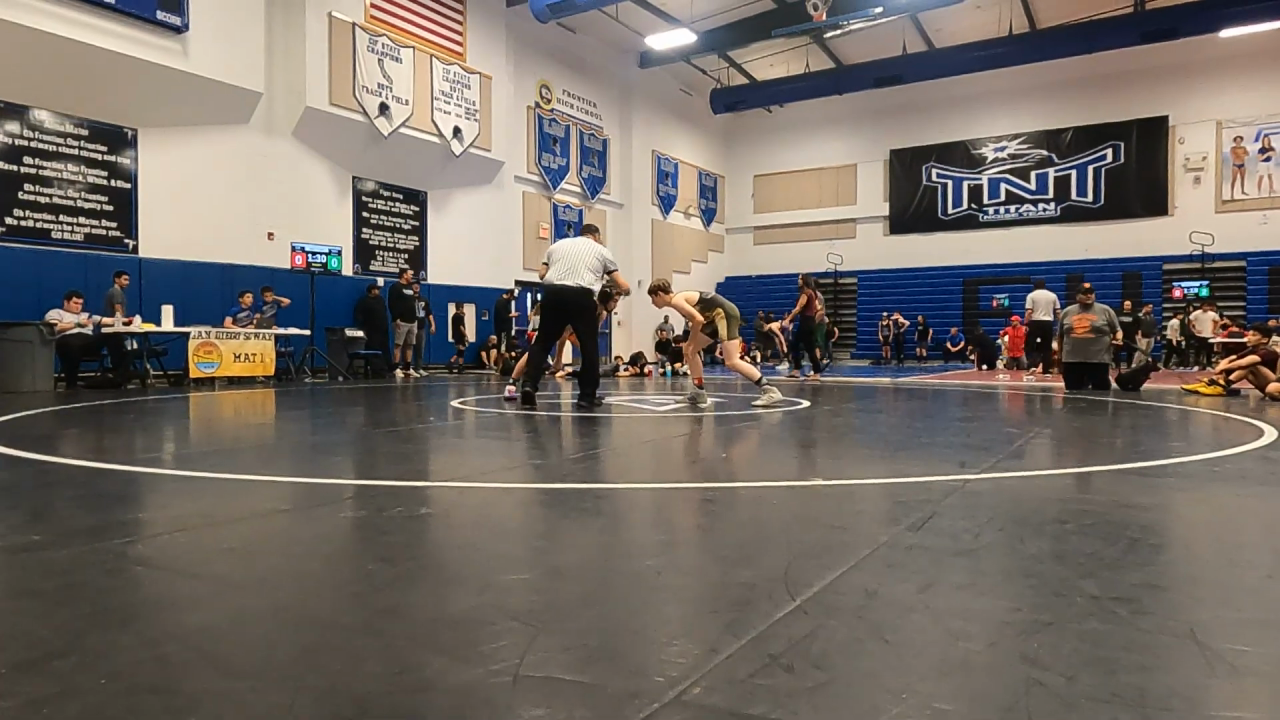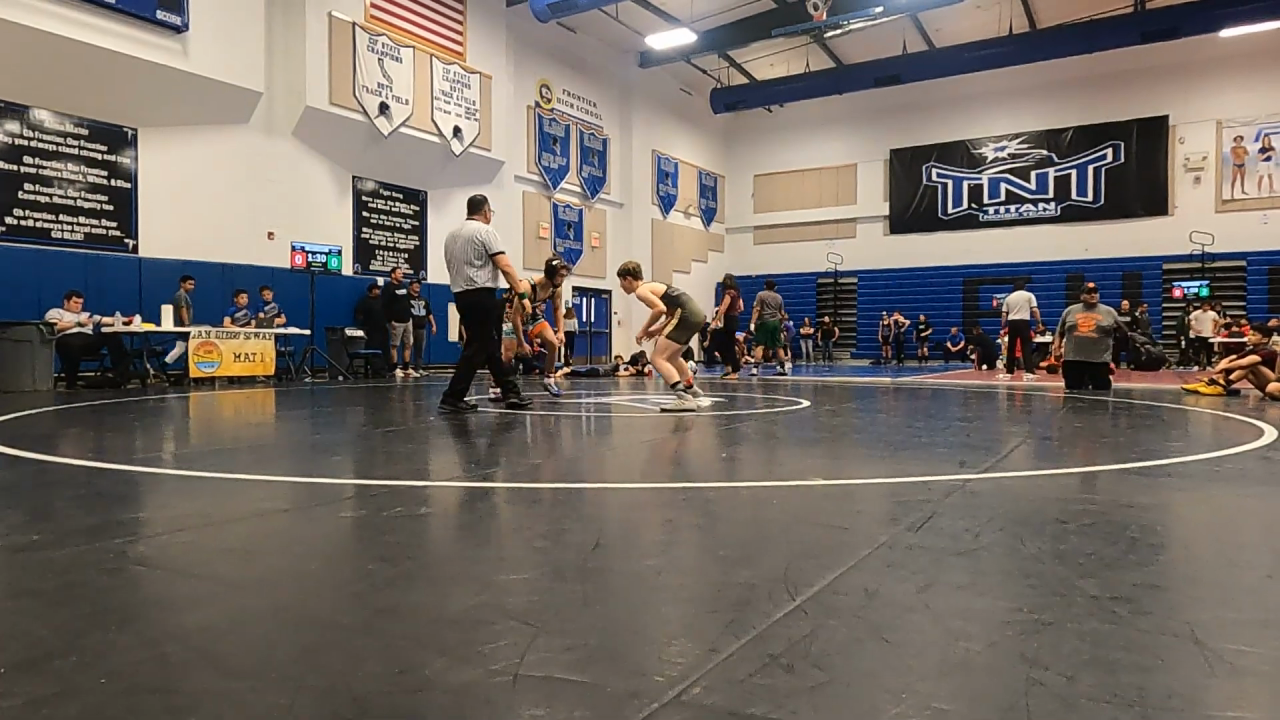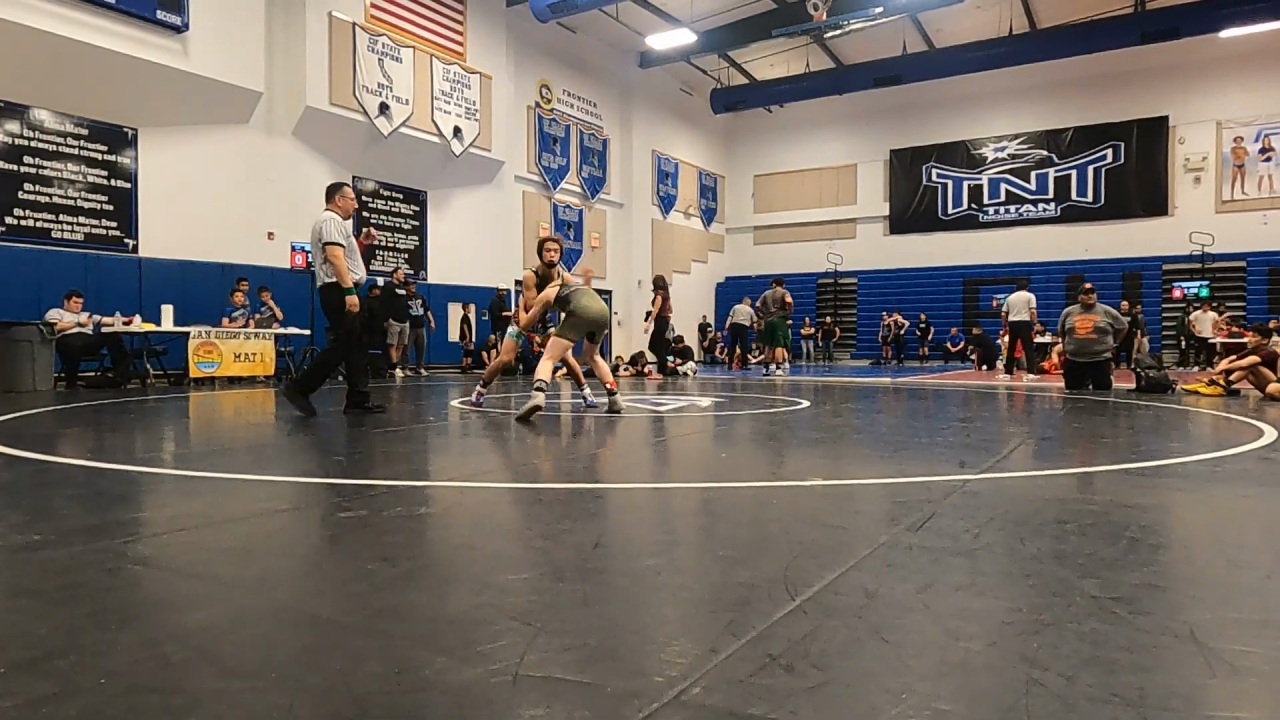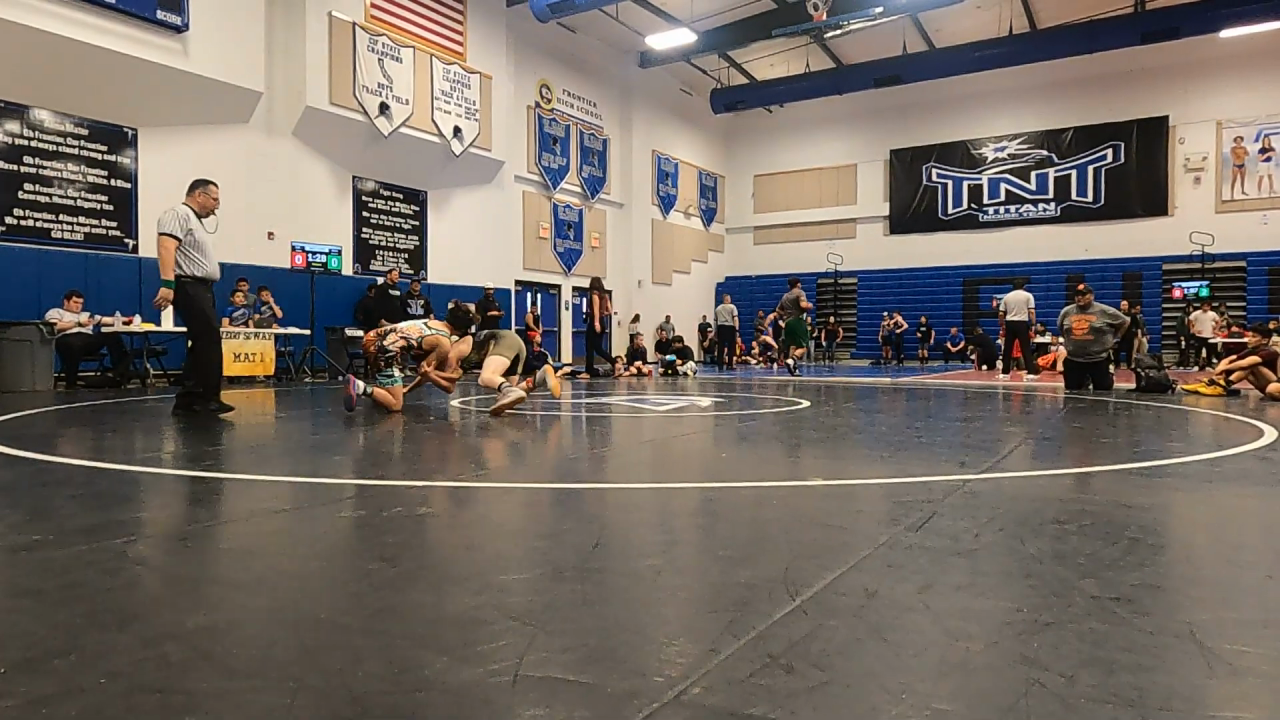
dt=1s
person 1, frame 1
left shoulder: (559, 245)
right shoulder: (602, 251)
left elbow: (542, 274)
right elbow: (622, 285)
right wrist: (626, 290)
left hip: (552, 293)
right hip: (581, 296)
left knee: (543, 342)
right knee: (589, 346)
left ankle: (529, 384)
right ankle: (587, 395)
person 1, frame 2
left shoulder: (452, 235)
right shoulder: (485, 232)
left elbow: (451, 267)
right elbow: (505, 266)
right wrist: (522, 295)
left hip: (461, 296)
right hip: (481, 296)
left knee: (489, 346)
right knee: (478, 347)
left ankle: (511, 393)
right ankle: (452, 397)
person 1, frame 3
left shoulder: (336, 222)
right shoulder: (332, 221)
right elbow: (335, 257)
left wrist: (361, 243)
right wrist: (349, 291)
left hip: (340, 292)
right hip: (338, 291)
left knee: (356, 346)
right knee: (344, 346)
left ankle: (358, 400)
right ankle: (298, 388)
person 1, frame 4
left shoulder: (197, 222)
right shoulder: (179, 214)
right elbow: (166, 248)
left wrist: (209, 301)
right wrist: (168, 284)
left hip: (201, 289)
right hip: (189, 287)
left knee: (206, 343)
right knee: (209, 340)
left ankle: (189, 400)
right ankle: (205, 396)
